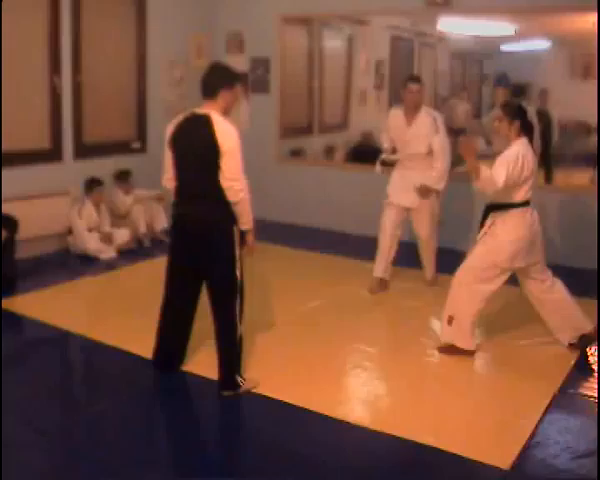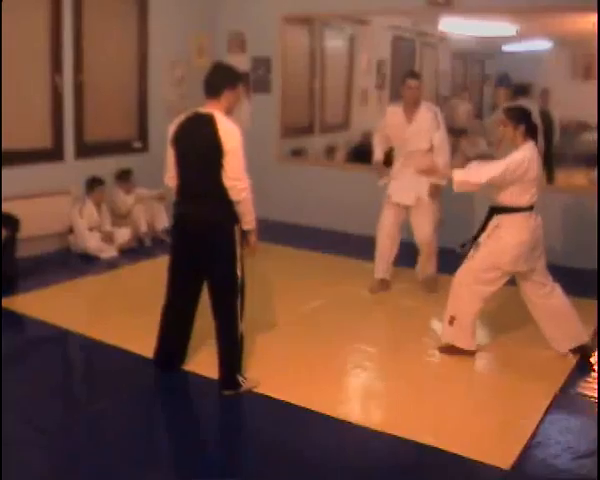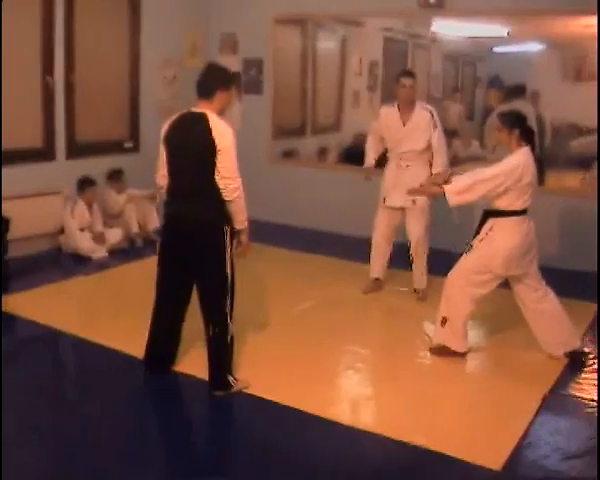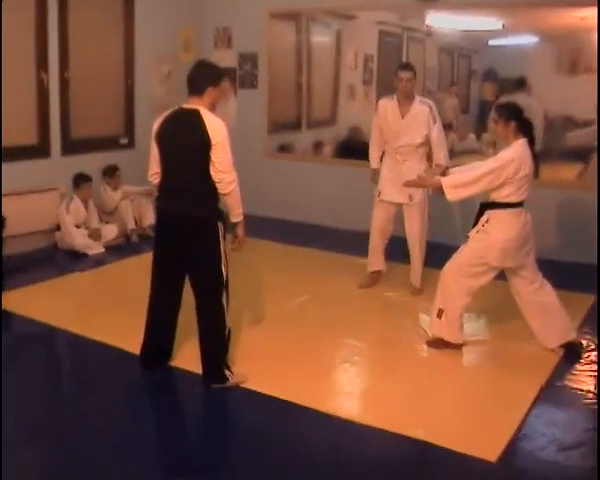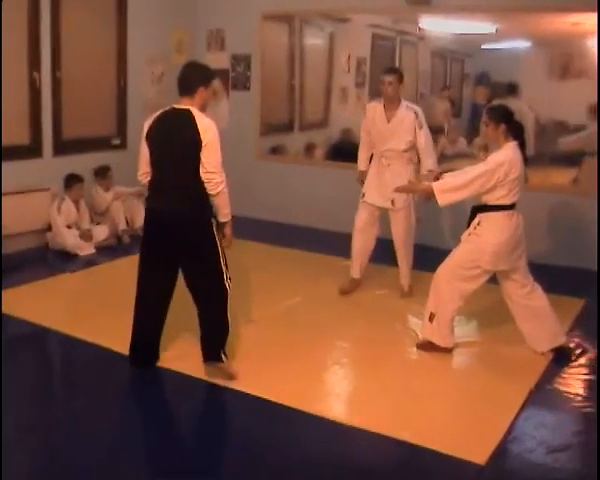
dt=0.2s
person 1, frame 1
left shoulder: (177, 127)
right shoulder: (224, 129)
left elbow: (169, 179)
right elbow: (235, 186)
right wrist: (247, 226)
left hip: (184, 219)
right hip: (217, 223)
left knee: (179, 292)
right knee: (226, 299)
left ankle: (166, 359)
right ankle: (230, 378)
person 1, frame 2
left shoulder: (180, 126)
right shoulder: (227, 129)
left elbow: (172, 178)
right elbow: (238, 185)
right wrist: (250, 226)
left hip: (185, 218)
right hip: (218, 222)
left knee: (181, 291)
right knee: (227, 298)
left ankle: (168, 358)
right ankle: (231, 377)
person 1, frame 3
left shoulder: (172, 126)
right shoulder: (220, 129)
left elbow: (163, 178)
right elbow: (230, 185)
right wrist: (242, 226)
left hip: (176, 217)
right hip: (209, 222)
left knee: (171, 291)
right knee: (217, 298)
left ankle: (158, 359)
right ankle: (221, 378)
person 1, frame 4
left shoulder: (163, 123)
right shoulder: (213, 125)
left elbow: (155, 174)
right elbow: (225, 179)
right wrist: (238, 219)
left hip: (168, 213)
right hip: (201, 216)
left knee: (165, 286)
right knee: (212, 292)
left ankle: (154, 354)
right ankle: (216, 370)
person 1, frame 5
left shoulder: (154, 123)
right shoulder: (205, 126)
left elbow: (144, 174)
right elbow: (214, 180)
right wrist: (225, 220)
left hip: (159, 212)
right hip: (193, 214)
left knee: (153, 285)
right knee: (211, 285)
left ankle: (142, 354)
right ankle: (214, 355)
person 2, frame 1
left shoulder: (515, 154)
right shoulder: (523, 149)
left elbow: (494, 186)
right elbow: (501, 180)
left wrist: (473, 163)
right wrist: (477, 167)
left hip: (508, 226)
right hip: (523, 222)
left knee: (467, 279)
right knee: (540, 280)
left ankle: (459, 340)
right ankle: (578, 331)
person 2, frame 2
left shoulder: (521, 159)
right shoulder: (528, 154)
left elbow: (486, 175)
right elbow: (494, 170)
left wrist: (448, 174)
right wrist: (461, 173)
left hip: (511, 230)
right hip: (527, 227)
left knee: (468, 280)
right knee: (541, 286)
left ankle: (460, 341)
right ankle: (575, 340)
person 2, frame 3
left shoulder: (516, 164)
right shoulder: (524, 159)
left elbow: (478, 184)
right elbow: (484, 175)
left wrist: (435, 190)
right wrist: (447, 181)
left hip: (503, 234)
right hip: (519, 231)
left knee: (459, 282)
right knee: (534, 290)
left ankle: (452, 342)
right ankle: (566, 344)
person 2, frame 4
left shoulder: (512, 156)
right shoulder: (521, 151)
left elbow: (477, 178)
right elbow: (482, 168)
left wrist: (433, 182)
right wrist: (444, 173)
left hip: (499, 226)
right hip: (516, 223)
left knee: (455, 274)
right knee: (530, 282)
left ankle: (448, 334)
right ankle: (562, 335)
person 2, frame 5
left shoulder: (503, 159)
right shoulder: (511, 153)
left elbow: (469, 182)
right elbow: (473, 173)
left wrist: (424, 188)
right wrist: (436, 179)
left hip: (491, 229)
right hip: (508, 226)
left knee: (447, 278)
right knee: (521, 286)
left ankle: (438, 338)
right ankle: (551, 340)
person 3, frame 1
left shoulder: (432, 118)
right shoulder: (394, 115)
left elbow: (442, 154)
left wrist: (434, 184)
left hip: (425, 178)
right hip: (400, 175)
left knee: (426, 232)
right knee: (388, 228)
left ankle: (430, 274)
right ankle: (381, 276)
person 3, frame 2
left shoulder: (432, 113)
right shoulder: (392, 112)
left elbow: (442, 149)
right elbow: (381, 135)
left wrist: (439, 179)
right wrist: (378, 156)
left hip: (425, 176)
right hip: (400, 174)
left knee: (426, 233)
right knee: (387, 228)
left ankle: (427, 273)
right ankle: (382, 277)
person 3, frame 3
left shoulder: (428, 114)
right shoulder: (385, 113)
left elbow: (439, 148)
right elbow: (374, 139)
right wrist: (369, 162)
left hip: (419, 176)
right hip: (393, 174)
left knee: (418, 235)
right knee: (382, 230)
left ankle: (420, 284)
right ankle: (377, 277)
person 3, frame 4
left shoulder: (426, 108)
right shoulder: (384, 105)
left elbow: (438, 143)
right elbow: (377, 137)
right wrist: (374, 166)
left hip: (415, 170)
right hip: (390, 169)
left knee: (416, 230)
right knee: (379, 222)
left ankle: (416, 278)
right ankle: (375, 270)
person 3, frame 5
left shoulder: (413, 113)
right shoulder: (372, 109)
left elbow: (426, 148)
right wrist: (362, 168)
left hip: (401, 174)
right hip: (376, 173)
left knee: (403, 233)
right knee: (362, 225)
left ankle: (405, 281)
right ankle: (355, 277)
